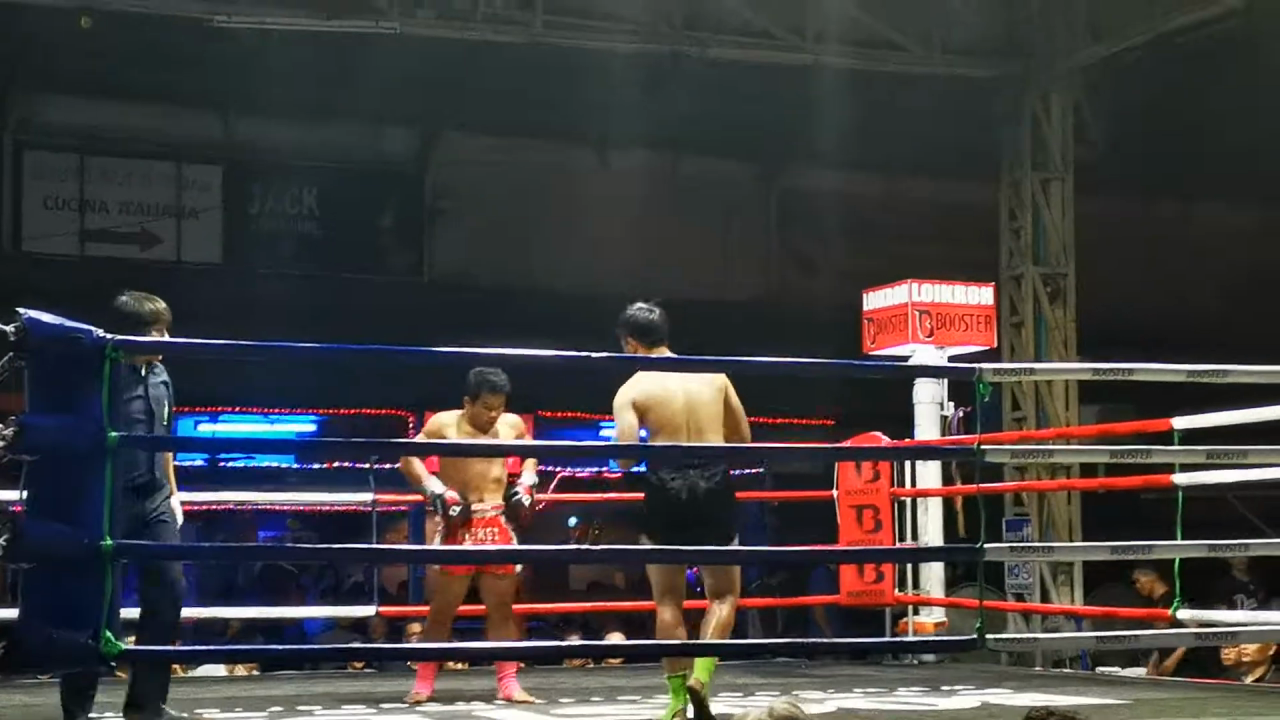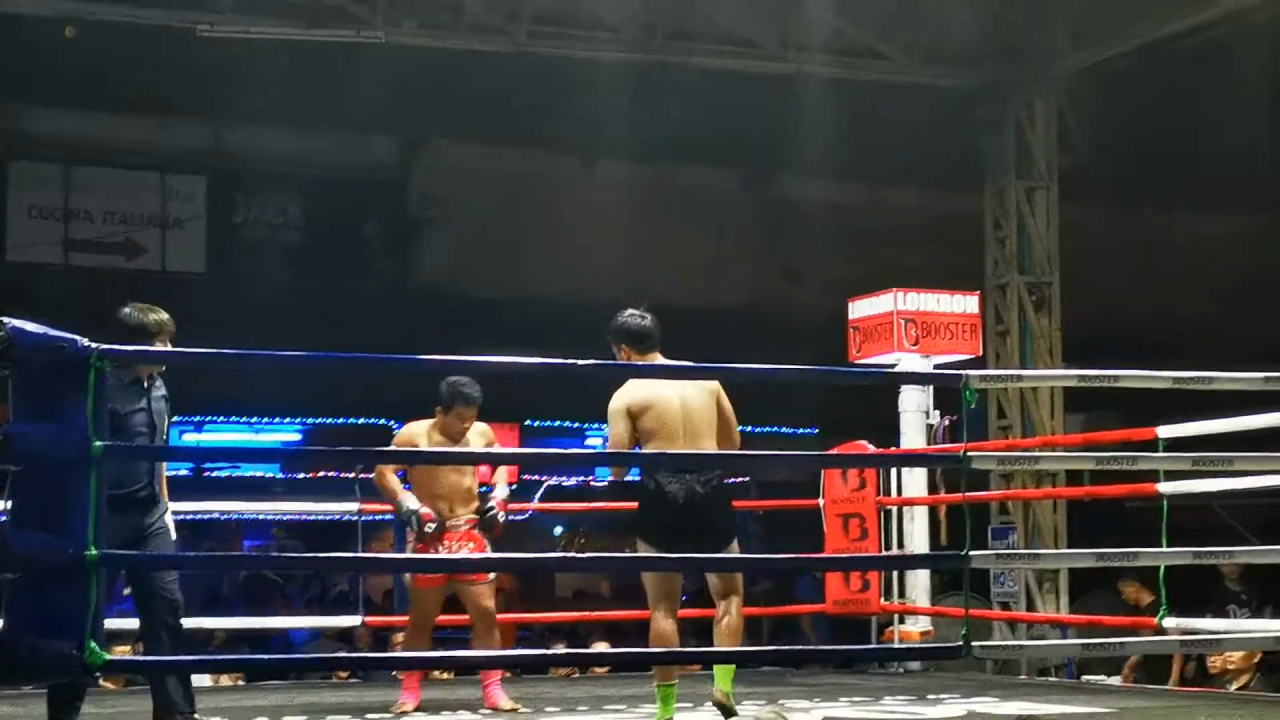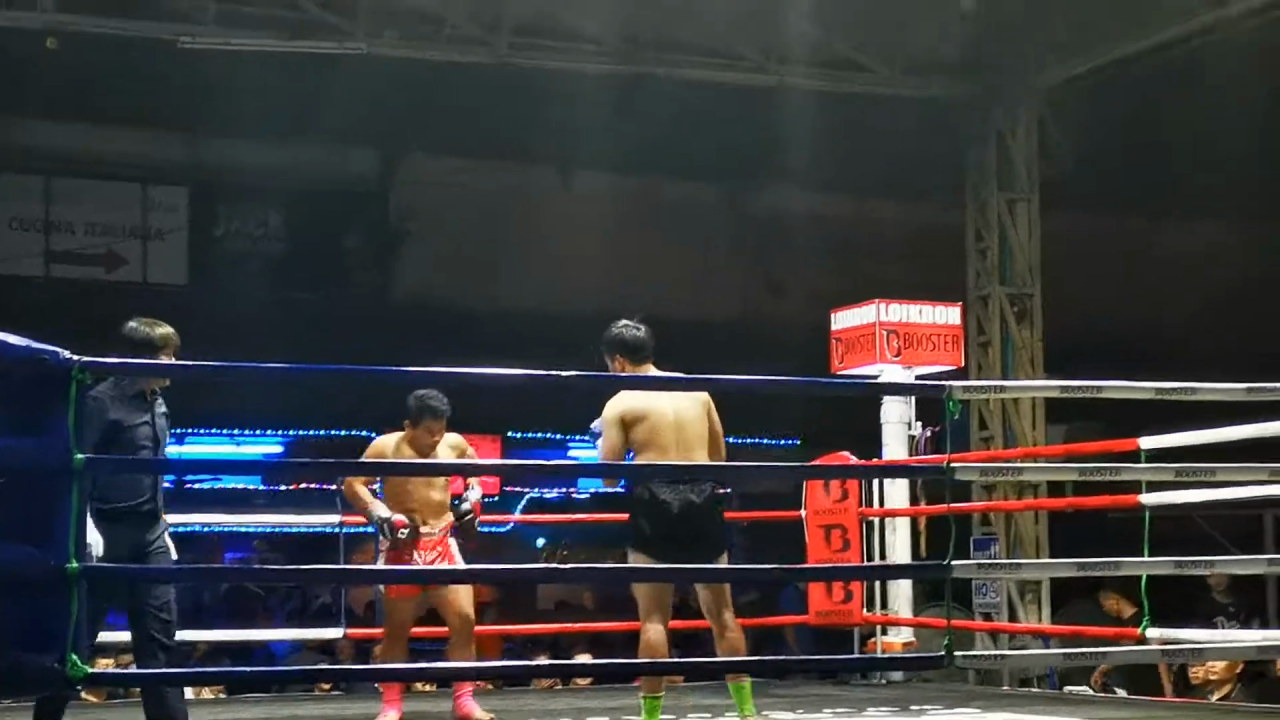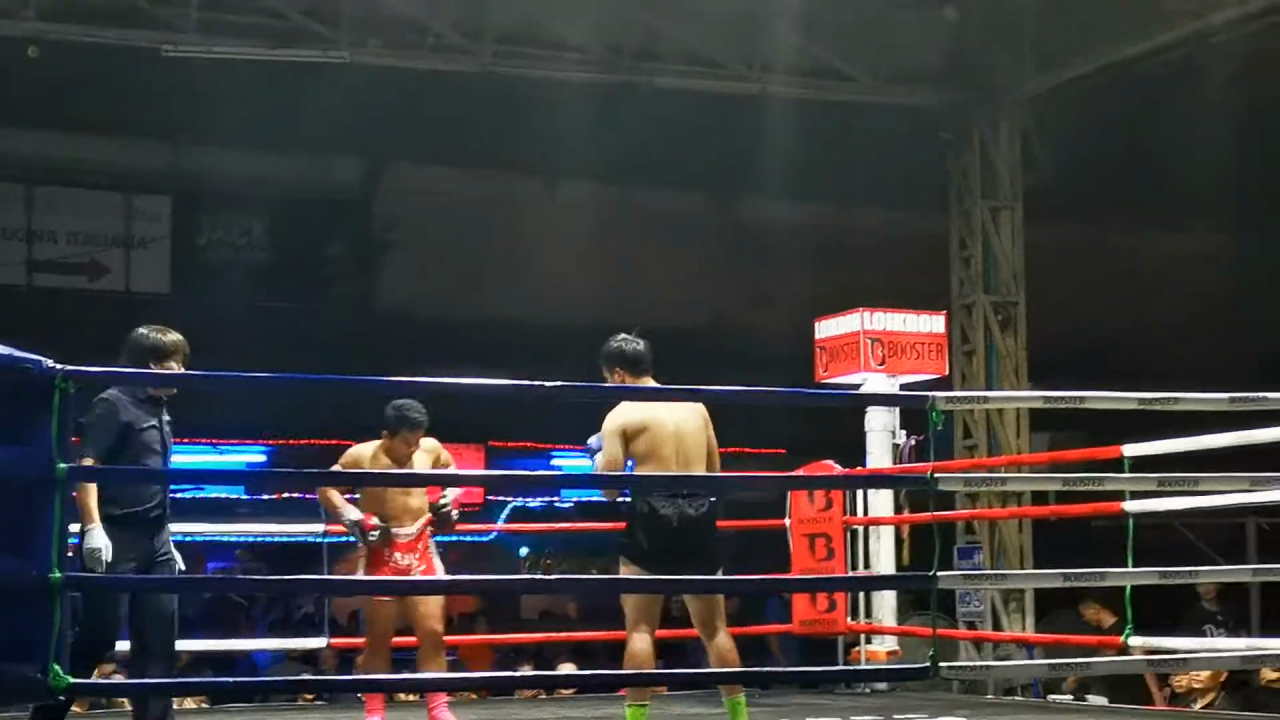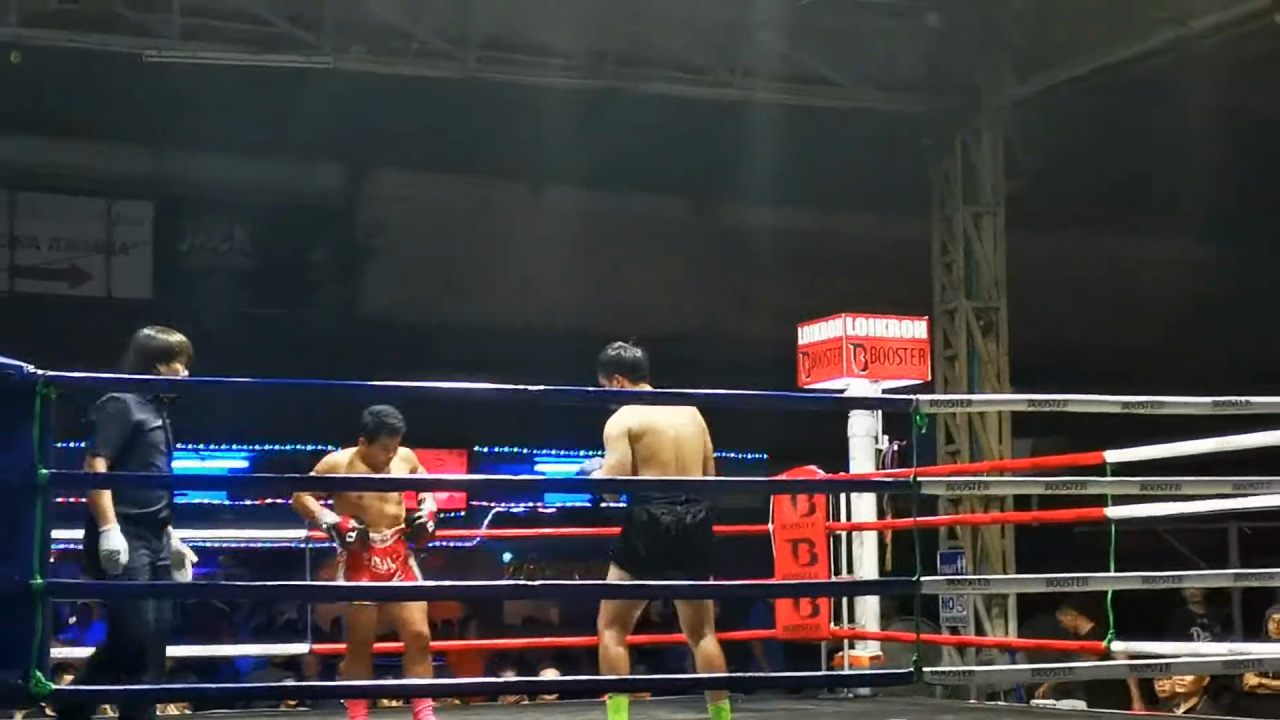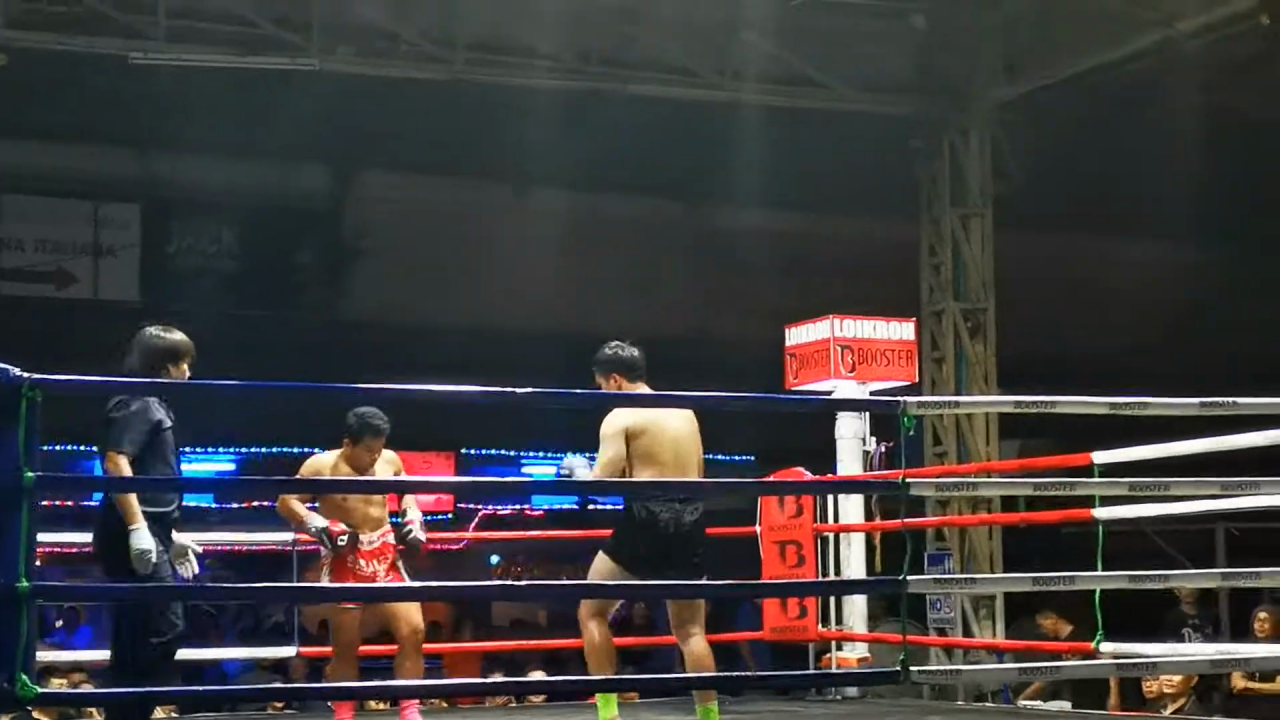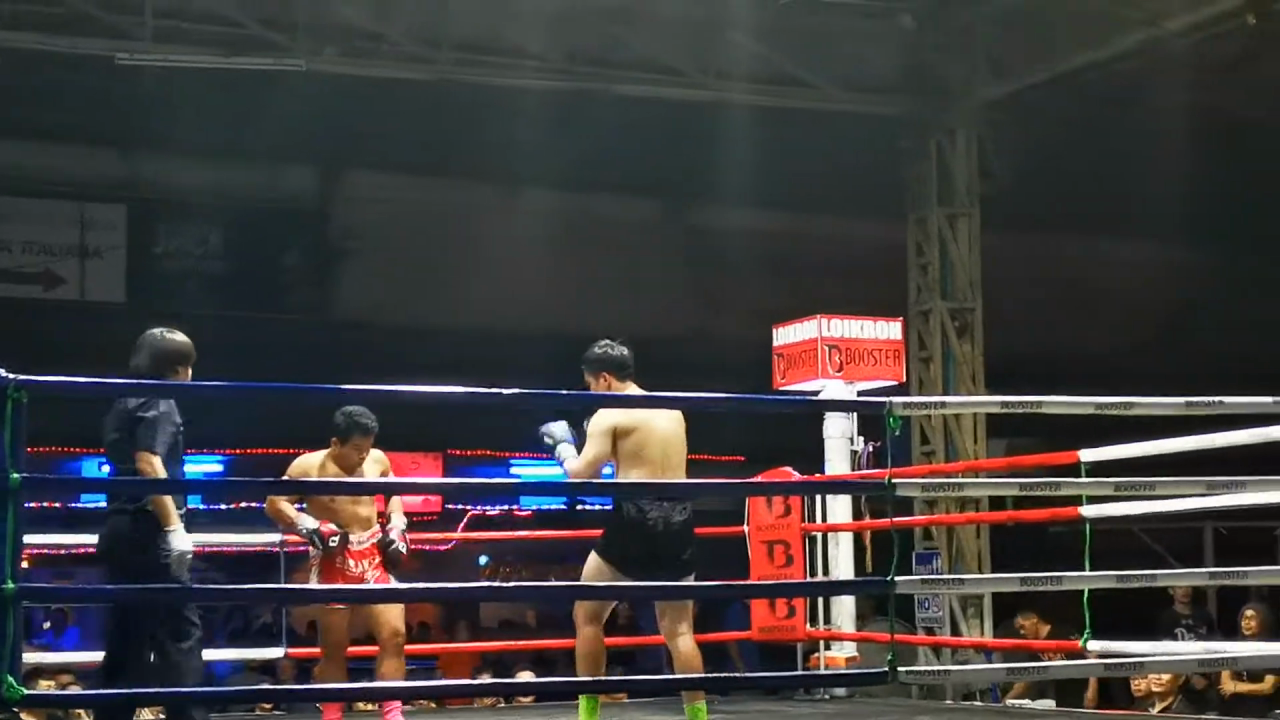
dt=0.1s
person 1, frame 1
left shoulder: (160, 376)
right shoulder: (102, 376)
left wrist: (173, 493)
left hip: (154, 503)
right hip: (110, 503)
left knee: (168, 597)
person 1, frame 2
left shoulder: (157, 389)
right shoulder: (101, 387)
left wrist: (165, 508)
left hip: (149, 517)
right hip: (105, 517)
left knee: (166, 608)
person 1, frame 3
left shoulder: (156, 404)
right shoulder: (103, 400)
left wrist: (160, 528)
right wrist: (85, 525)
left hip: (148, 532)
right hip: (108, 531)
left knee: (159, 627)
right knee: (83, 629)
person 1, frame 4
left shoulder: (159, 410)
right shoulder: (113, 405)
right elbow: (84, 467)
left wrist: (165, 539)
right wrist: (93, 528)
left hip: (154, 539)
right hip: (115, 537)
left knee: (157, 638)
right knee: (99, 636)
person 1, frame 5
left shoulder: (154, 408)
right shoulder: (121, 403)
right elbow: (95, 466)
left wrist: (169, 537)
right wrist: (109, 528)
left hip: (146, 537)
right hip: (121, 537)
left knee: (152, 637)
right knee: (133, 634)
person 1, frame 6
left shoulder: (151, 405)
right shoulder: (140, 402)
right elbow: (116, 463)
left wrist: (171, 536)
right wrist: (137, 527)
left hip: (152, 536)
right hip: (137, 538)
left knee: (136, 638)
right knee: (164, 629)
person 1, frame 7
left shoulder: (123, 405)
right shoulder: (158, 401)
right elbow: (148, 463)
right wrist: (174, 527)
left hip: (119, 534)
right hip: (146, 534)
left knee: (126, 643)
right knee: (180, 637)
person 2, frame 1
left shoulder: (632, 390)
right shoulder: (713, 372)
left elbow: (626, 459)
right elbow: (743, 435)
left wrist: (642, 435)
left hip: (666, 492)
right hip: (714, 488)
left knee: (669, 602)
right knee: (725, 595)
right ankle: (700, 676)
person 2, frame 2
left shoulder: (626, 396)
right shoulder: (705, 378)
left elbow: (618, 467)
right elbow: (732, 443)
left wrist: (628, 442)
left hip: (662, 497)
right hip: (710, 493)
left knee: (663, 609)
right knee: (730, 596)
right ankle: (723, 686)
person 2, frame 3
left shoulder: (619, 405)
right shoulder: (696, 390)
left elbow: (608, 474)
right elbow: (718, 454)
left wrist: (603, 443)
left hip: (655, 507)
right hip: (702, 503)
left knee: (653, 619)
right knee: (722, 614)
person 2, frame 4
left shoulder: (620, 417)
right shoulder: (694, 404)
left elbow: (609, 487)
right elbow: (713, 470)
left wrist: (600, 456)
left hip: (652, 519)
right hip: (698, 517)
left knee: (639, 629)
right knee: (713, 629)
person 2, frame 5
left shoulder: (622, 420)
right shoulder: (690, 410)
left wrist: (595, 475)
left hip: (649, 524)
right hip: (695, 522)
left knee: (611, 625)
right knee: (701, 633)
person 2, frame 6
left shoulder: (619, 418)
right shoulder: (684, 411)
left elbow: (602, 483)
left wrist: (577, 471)
left hip: (645, 521)
right hip: (689, 522)
left knee: (591, 614)
right knee: (691, 632)
person 2, frame 7
left shoulder: (608, 416)
right shoulder: (671, 410)
left elbow: (582, 477)
left wrist: (563, 449)
left hip: (634, 522)
right hip: (678, 521)
left knee: (587, 620)
right knee: (679, 632)
person 3, frame 1
left shoulder: (512, 425)
right shoulder: (444, 424)
left elbow: (530, 454)
right elbow: (410, 459)
left wrist: (527, 483)
right wrist: (437, 492)
left hip: (497, 523)
right hip: (458, 525)
left knee: (502, 608)
right knee: (442, 611)
left ankle: (508, 683)
right ankle: (424, 681)
person 3, frame 2
left shoulder: (482, 433)
right shoulder: (415, 434)
left elbow: (502, 462)
right elbow: (383, 472)
left wrist: (499, 496)
right wrist: (412, 508)
left hip: (470, 534)
right hip: (431, 537)
left knee: (486, 615)
right knee: (421, 620)
left ankle: (493, 692)
right ankle: (410, 691)
person 3, frame 3
left shoulder: (453, 443)
right shoulder: (385, 448)
right elbow: (353, 484)
left wrist: (473, 497)
right wrist: (384, 516)
left hip: (442, 543)
right hip: (404, 547)
left knee: (464, 621)
right knee: (397, 630)
person 3, frame 4
left shoulder: (430, 449)
right shoulder: (361, 456)
left elbow: (450, 468)
right elbow: (326, 489)
left wrist: (450, 496)
right wrist: (355, 519)
left hip: (421, 550)
right hip: (381, 553)
left knee: (432, 633)
right knee: (379, 640)
person 3, frame 5
left shoulder: (405, 458)
right shoulder: (337, 463)
right elbow: (300, 497)
left wrist: (428, 508)
right wrist: (332, 522)
left hip: (399, 557)
right hip: (359, 560)
left knee: (419, 635)
right knee: (360, 645)
person 3, frame 6
left shoulder: (389, 461)
right shoulder: (321, 465)
left elbow: (408, 491)
right elbow: (286, 502)
left wrist: (414, 518)
right wrist: (321, 526)
left hip: (385, 558)
right hip: (344, 563)
left knee: (413, 632)
right knee: (345, 648)
person 3, frame 7
left shoulder: (377, 460)
right shoulder: (309, 466)
left elbow: (394, 493)
right elbow: (275, 504)
left wrist: (397, 526)
right wrist: (312, 527)
left hip: (374, 559)
right hip: (333, 562)
left knee: (394, 635)
right knee: (334, 648)
